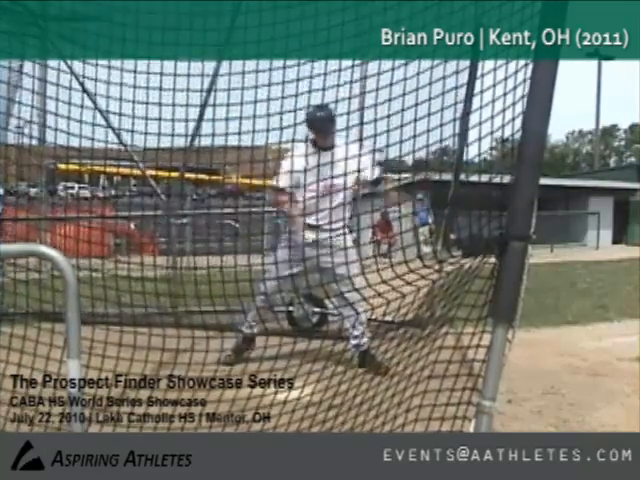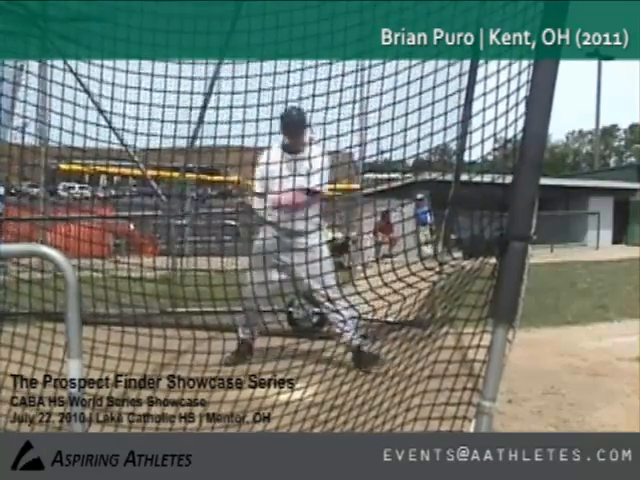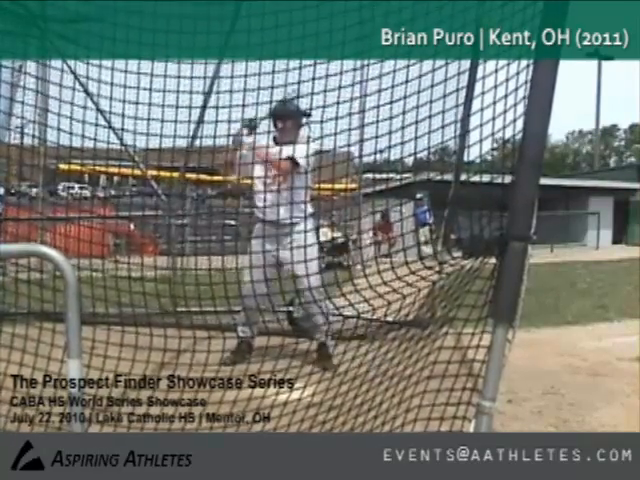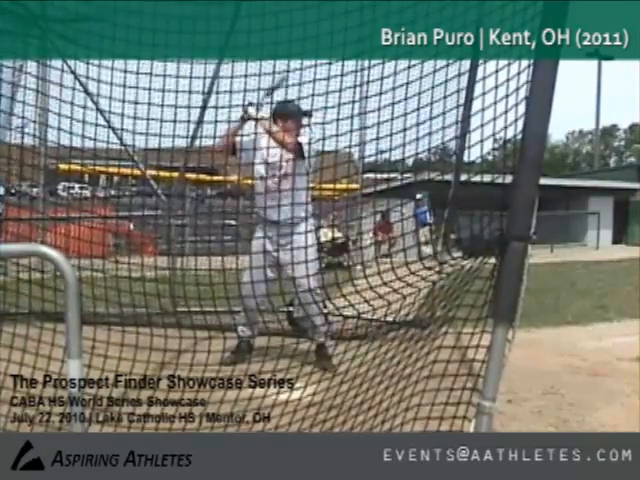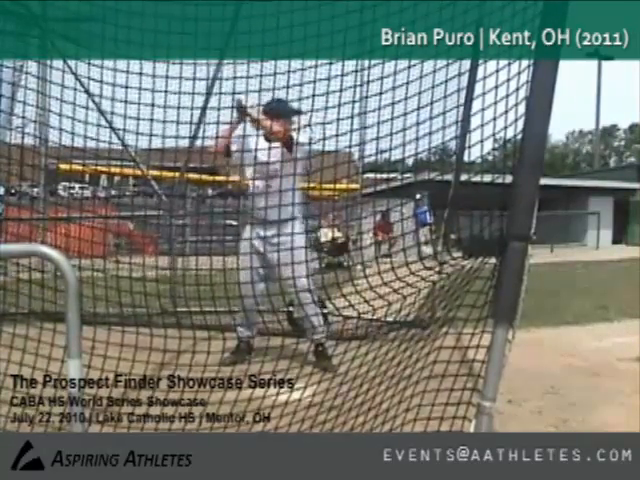
dt=0.3s
person 1, frame 1
left shoulder: (352, 152)
right shoulder: (297, 156)
left elbow: (374, 180)
right elbow: (282, 196)
right wrist: (297, 222)
left hip: (336, 234)
right hip: (301, 232)
left knee: (347, 292)
right knee: (272, 285)
left ankle: (362, 350)
right ankle: (247, 337)
person 1, frame 2
left shoulder: (318, 155)
right shoulder: (268, 156)
left elbow: (309, 196)
right elbow: (257, 194)
left wrist: (275, 201)
right wrist: (255, 203)
left hip: (307, 234)
right hip: (272, 233)
left knee: (326, 290)
right knee: (255, 289)
left ankle: (358, 346)
right ankle: (246, 343)
person 1, frame 3
left shoulder: (306, 147)
right shoulder: (260, 146)
left elbow: (284, 167)
left wrist: (252, 146)
right wrist: (238, 142)
left hip: (299, 228)
right hip: (265, 229)
left knee: (311, 287)
right knee: (252, 288)
left ankle: (323, 345)
right ankle: (245, 342)
person 1, frame 4
left shoulder: (305, 145)
right shoulder: (259, 143)
left elbow: (287, 143)
right elbow: (225, 146)
left wrist: (258, 119)
right wrist: (243, 121)
left hip: (298, 229)
right hip: (266, 228)
left knee: (307, 288)
right knee: (251, 287)
left ankle: (322, 345)
right ankle: (245, 342)
person 1, frame 5
left shoulder: (297, 145)
right shoulder: (250, 142)
left elbow: (279, 135)
right elbow: (219, 148)
left wrist: (253, 114)
right wrist: (239, 121)
left hip: (288, 228)
right hip: (256, 227)
left knee: (302, 288)
right knee: (248, 288)
left ankle: (320, 345)
right ankle: (245, 342)
